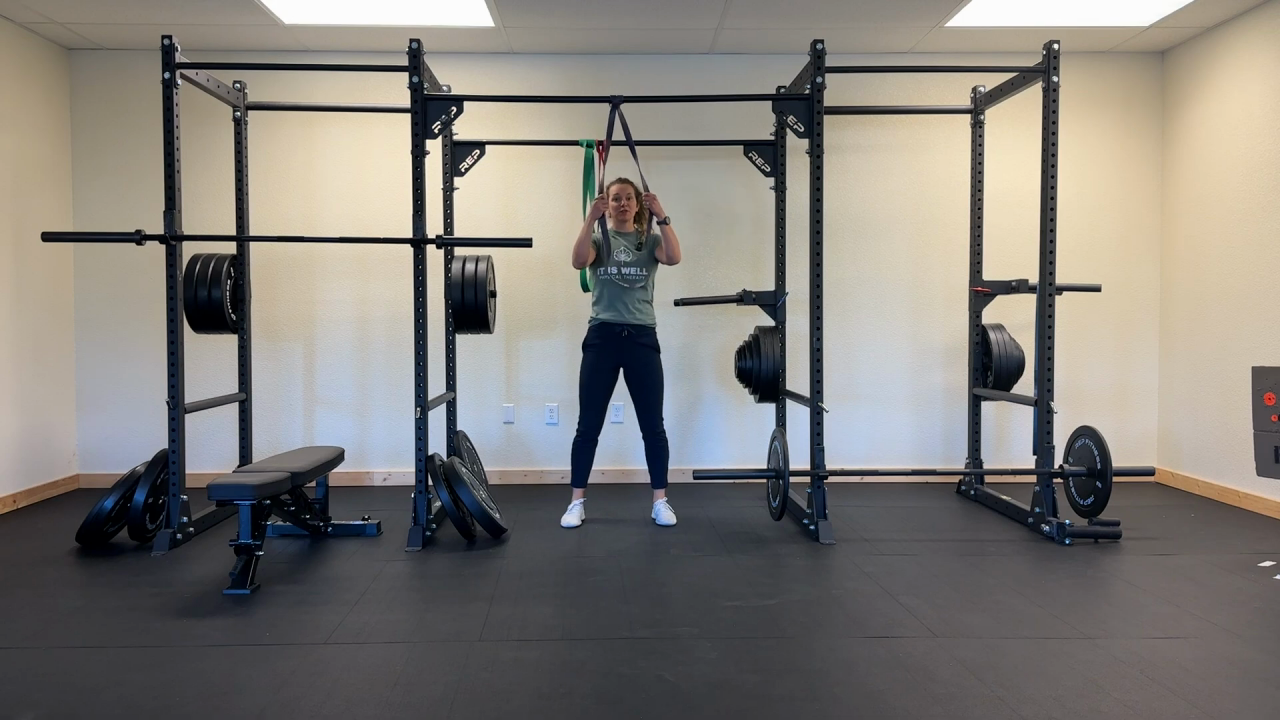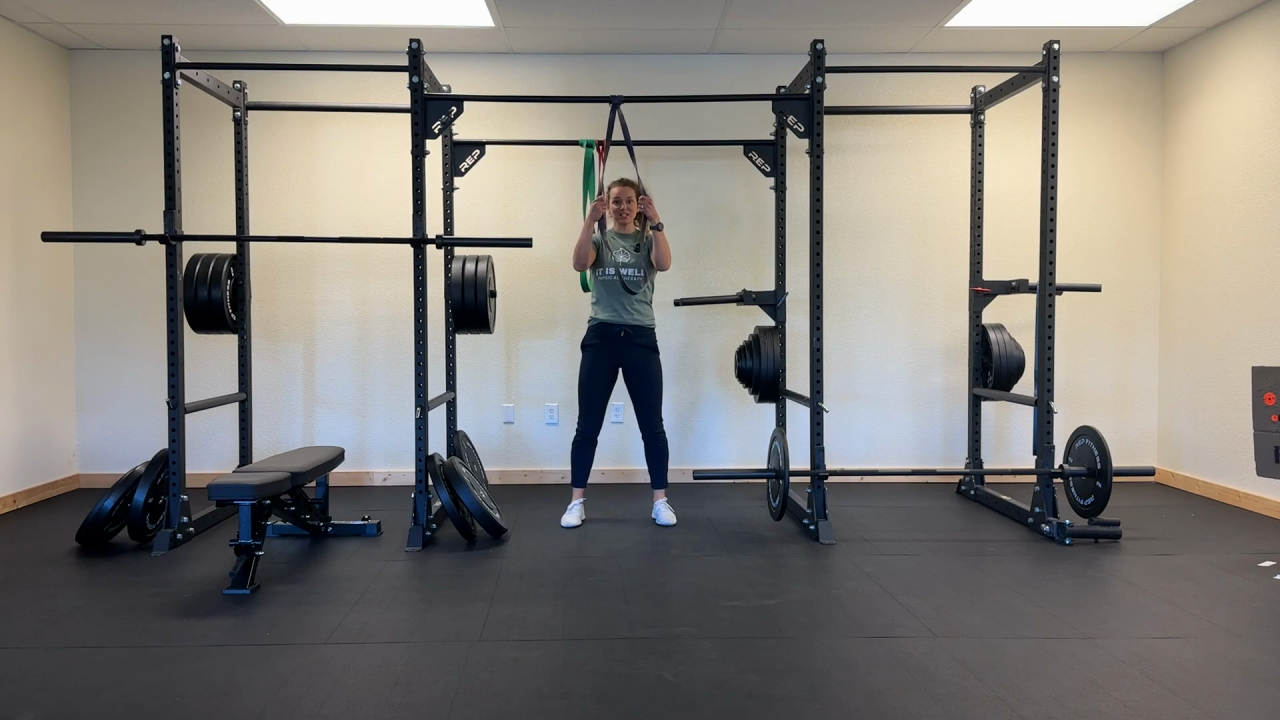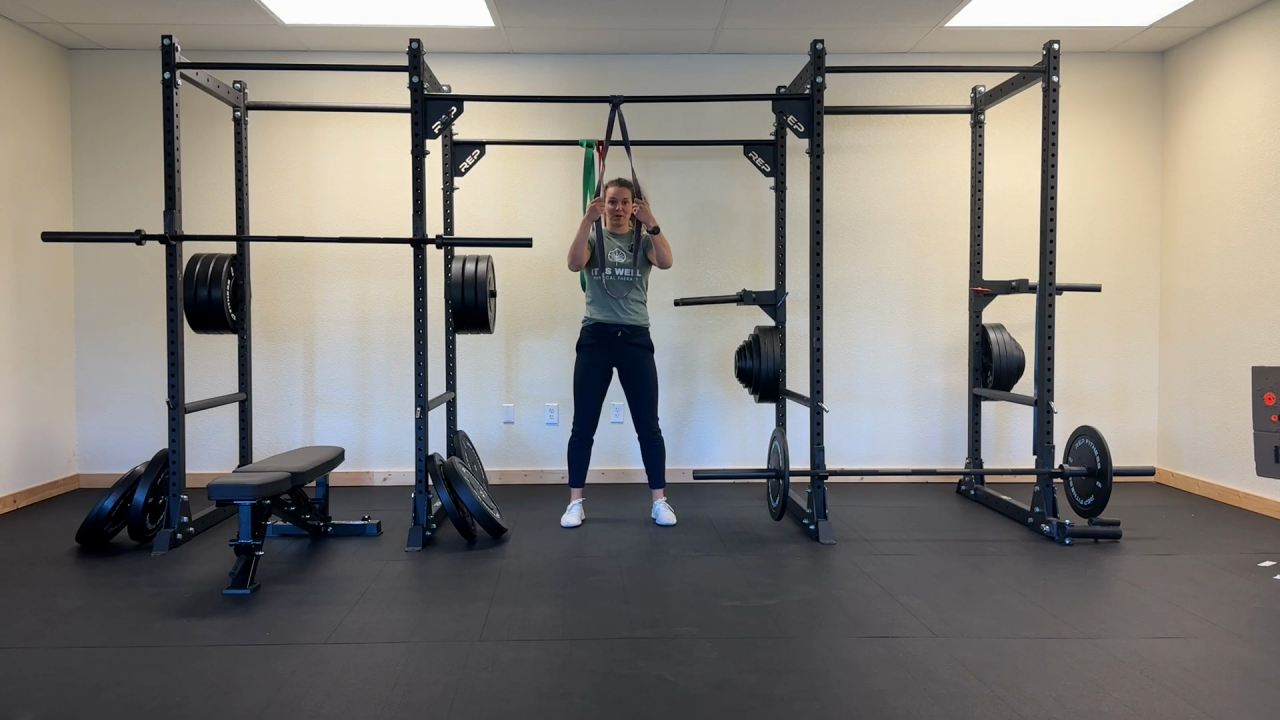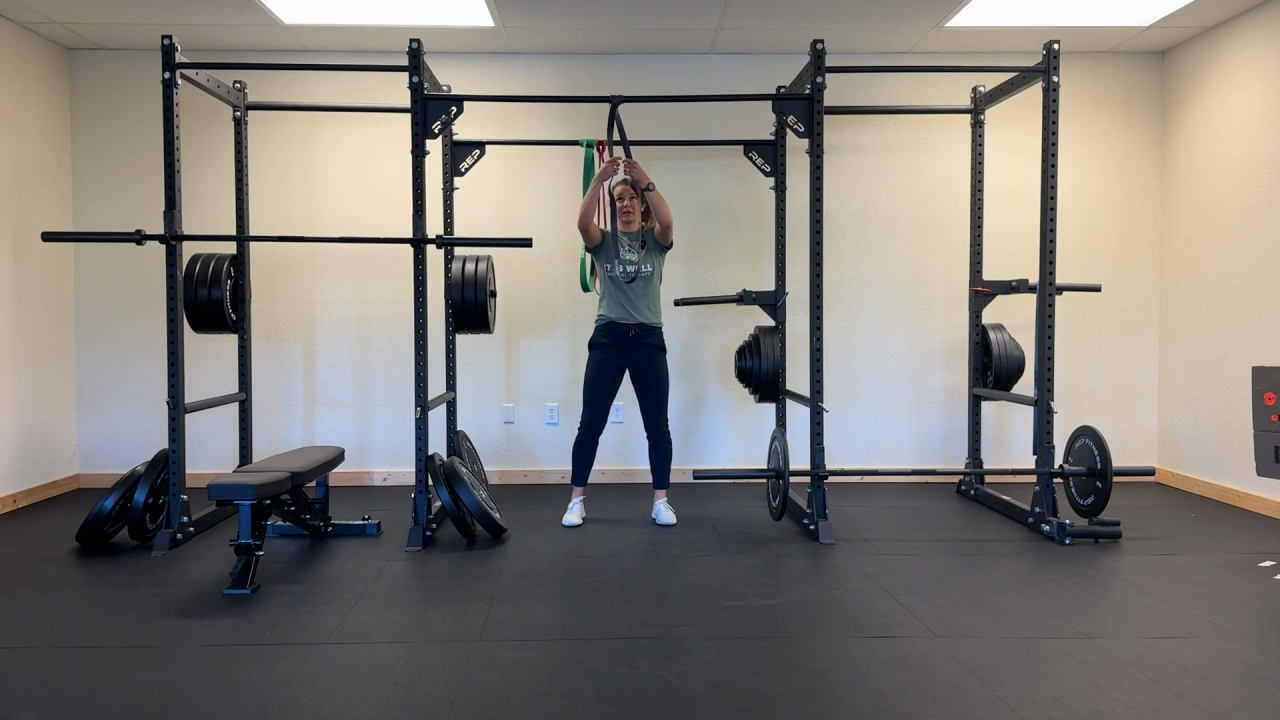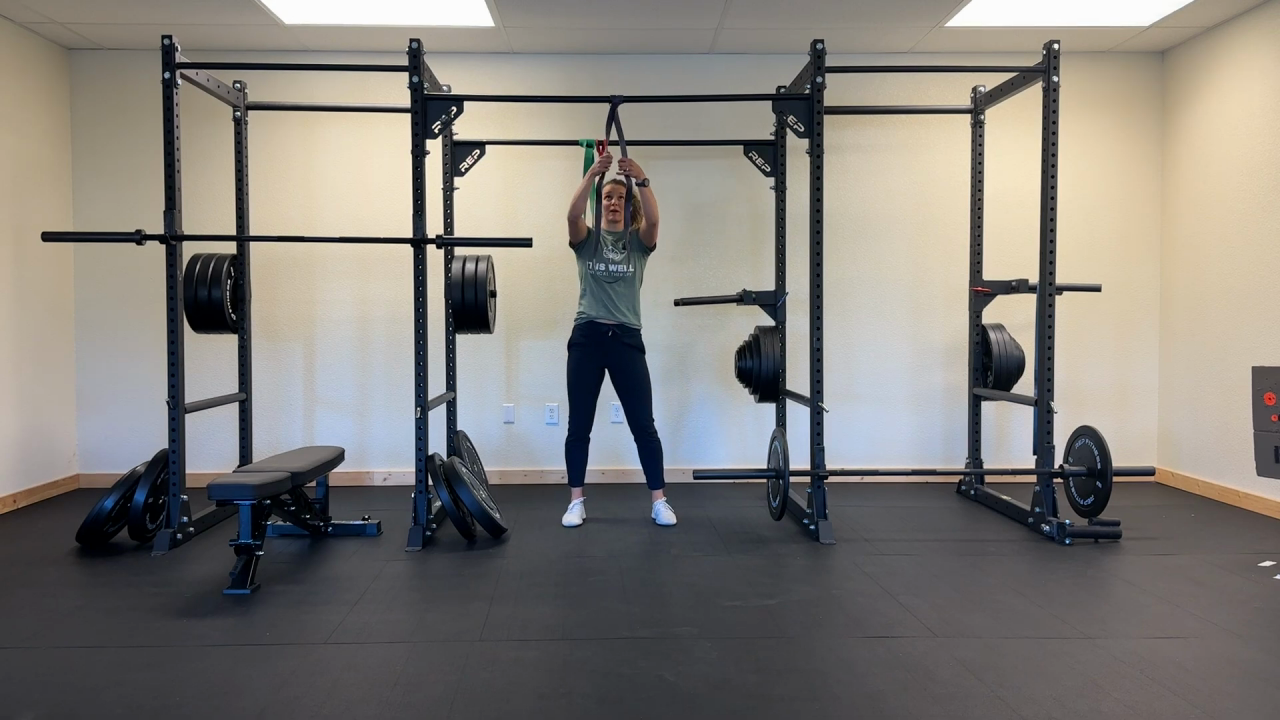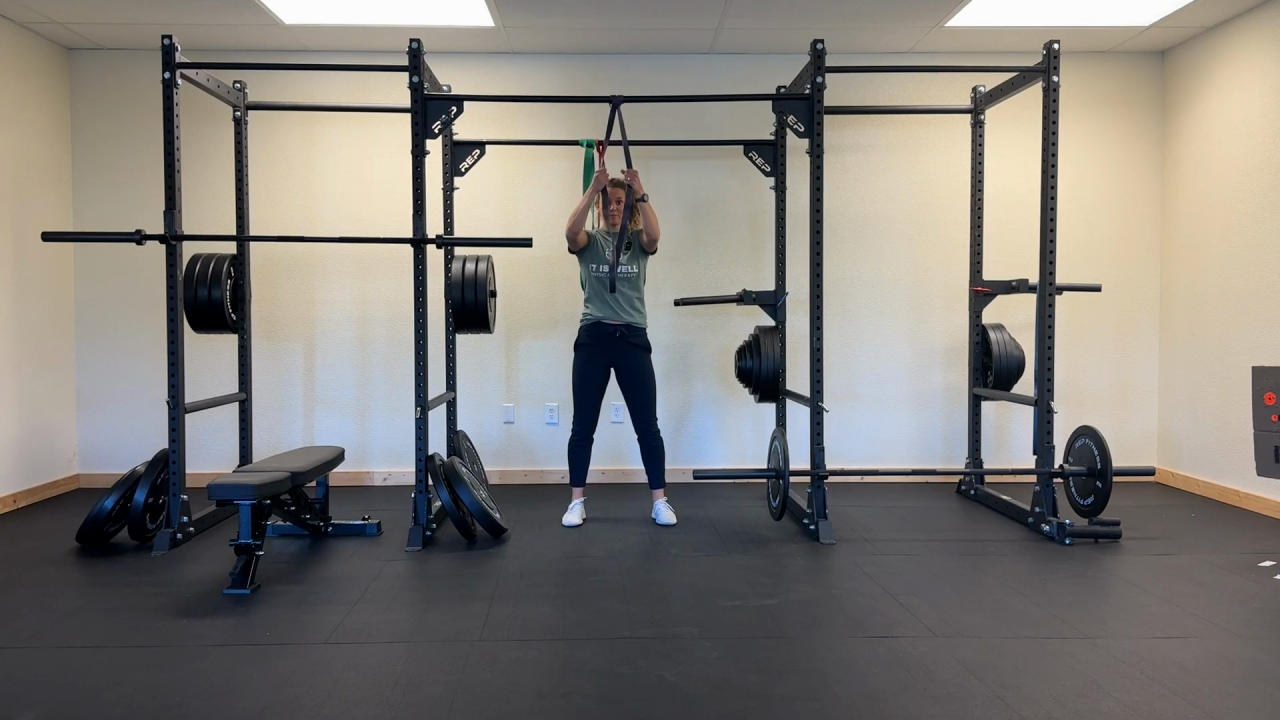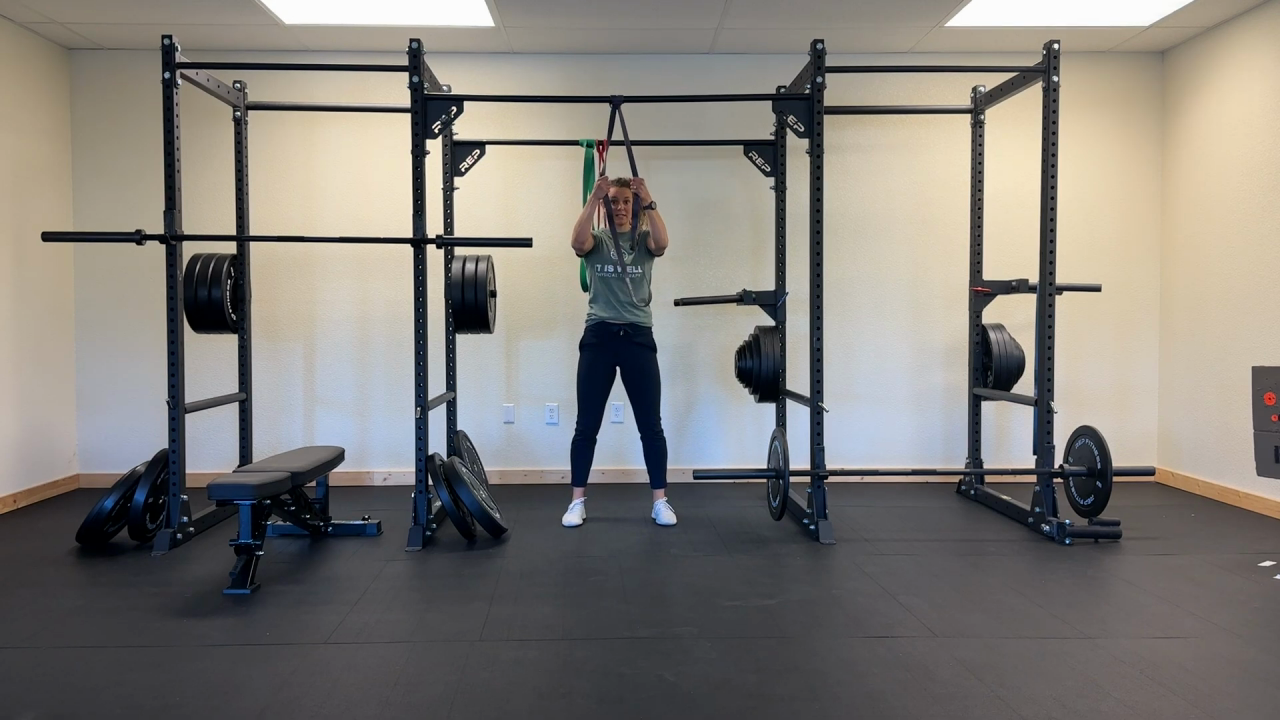
dt=0.5s
person 1, frame 1
left shoulder: (650, 239)
right shoulder: (598, 239)
left elbow: (674, 257)
right elbow: (578, 261)
left wrist: (661, 217)
right wrist: (592, 217)
left hip: (642, 339)
right hip: (602, 338)
left knee: (652, 425)
right knee: (588, 425)
left ankle: (660, 501)
right ankle: (576, 502)
person 1, frame 2
left shoulder: (648, 240)
right shoulder: (599, 240)
left elbow: (664, 265)
right elbow: (579, 264)
left wrist: (656, 222)
right wrist: (590, 220)
left hip: (641, 339)
right hip: (600, 338)
left knee: (652, 425)
right knee: (588, 426)
left ankle: (660, 501)
right ankle: (577, 502)
person 1, frame 3
left shoulder: (643, 240)
right shoulder: (593, 239)
left elbow: (666, 262)
right elbow: (574, 264)
left wrist: (651, 223)
right wrist: (588, 220)
left hip: (635, 338)
right hip: (595, 338)
left knee: (648, 425)
right knee: (583, 425)
left ankle: (659, 501)
right ankle: (576, 502)
person 1, frame 4
left shoulder: (655, 240)
right shoulder: (603, 241)
left elbow: (667, 221)
right elbow: (583, 222)
left wrist: (646, 182)
right wrist: (599, 180)
left hip: (648, 339)
right hip: (608, 338)
left knee: (657, 426)
right knee: (590, 424)
left ankle: (661, 501)
right ankle: (576, 501)
person 1, frame 5
left shoulder: (639, 240)
right shoulder: (586, 239)
left elbow: (653, 220)
right elbow: (572, 214)
left wrist: (642, 179)
right wrist: (591, 174)
left hip: (627, 339)
right hip: (587, 338)
left knee: (643, 425)
right knee: (579, 426)
left ankle: (659, 501)
right ankle: (576, 502)
person 1, frame 6
left shoulder: (637, 238)
right shoulder: (590, 240)
left elbow: (654, 236)
right elbow: (571, 234)
left wrist: (641, 193)
right wrist: (591, 190)
left hip: (633, 339)
right hip: (593, 338)
left knee: (647, 425)
right knee: (583, 425)
left ankle: (659, 501)
right ankle: (577, 501)
person 1, frame 7
left shoulder: (644, 239)
right shoulder: (597, 239)
left elbow: (662, 242)
right elbow: (577, 242)
left wrist: (648, 201)
right wrist: (593, 198)
left hip: (638, 337)
right hip: (599, 337)
left knee: (650, 425)
right knee: (587, 425)
left ankle: (660, 502)
right ankle: (577, 501)
